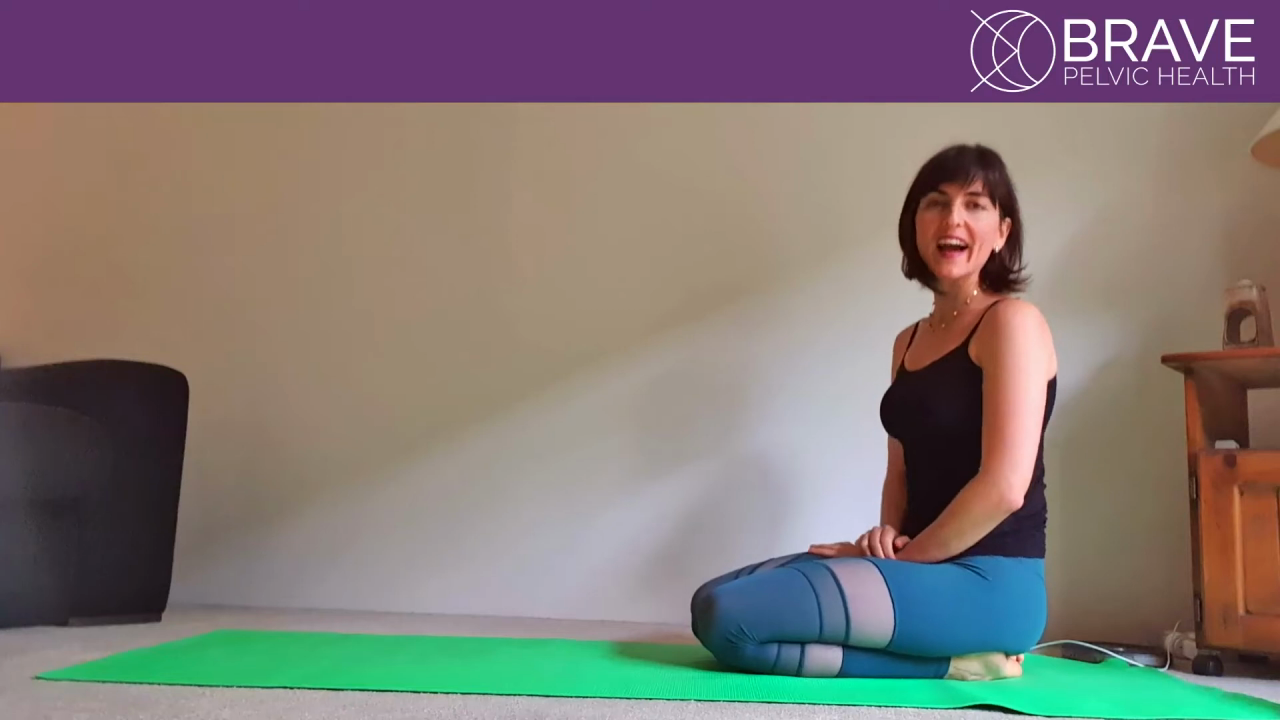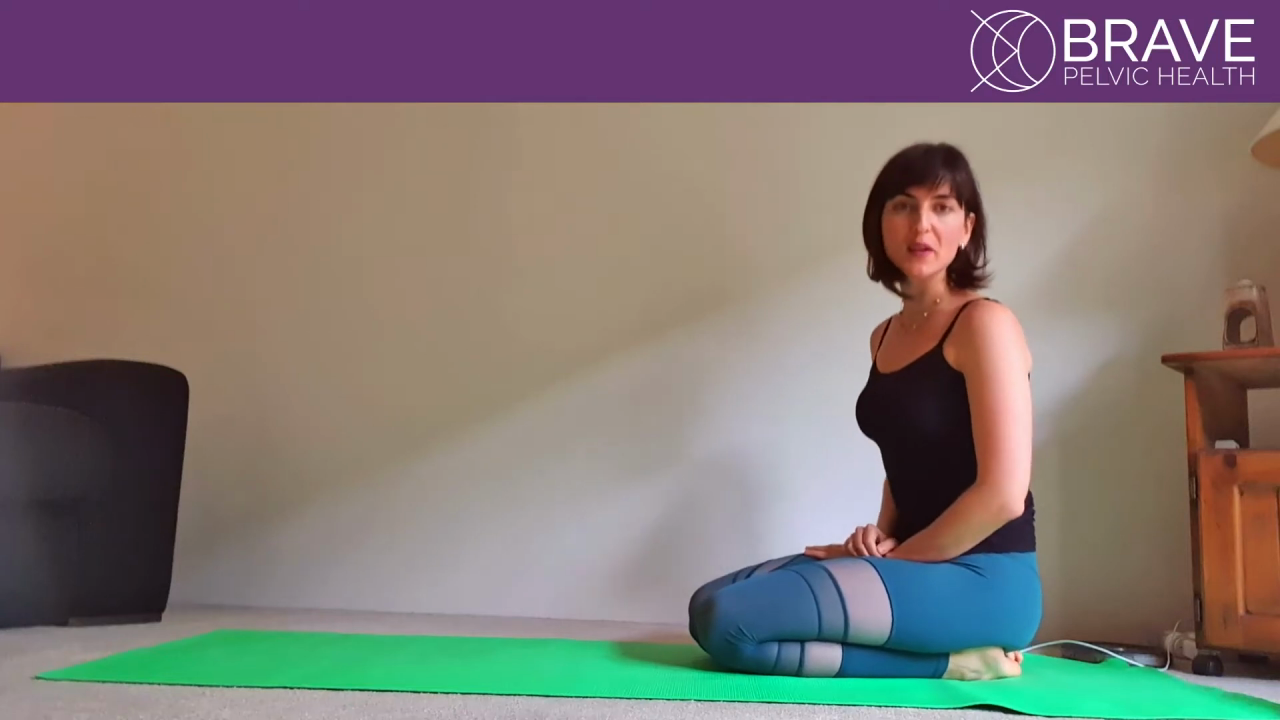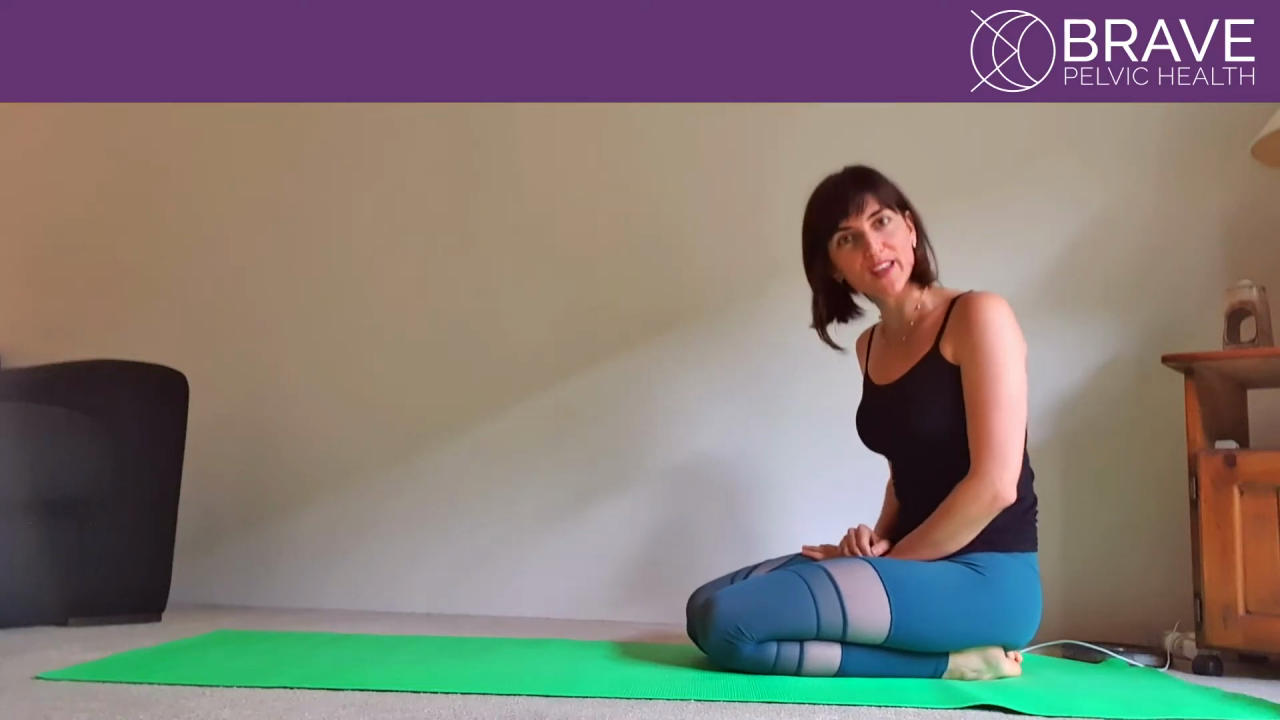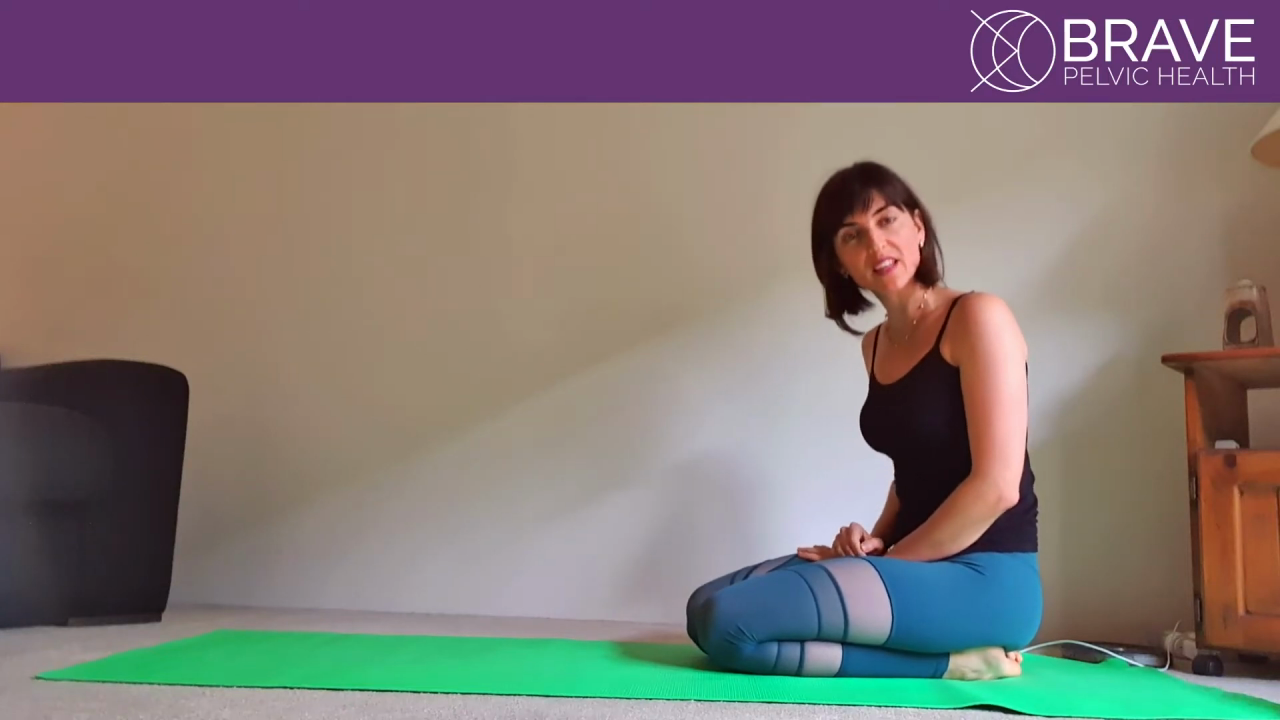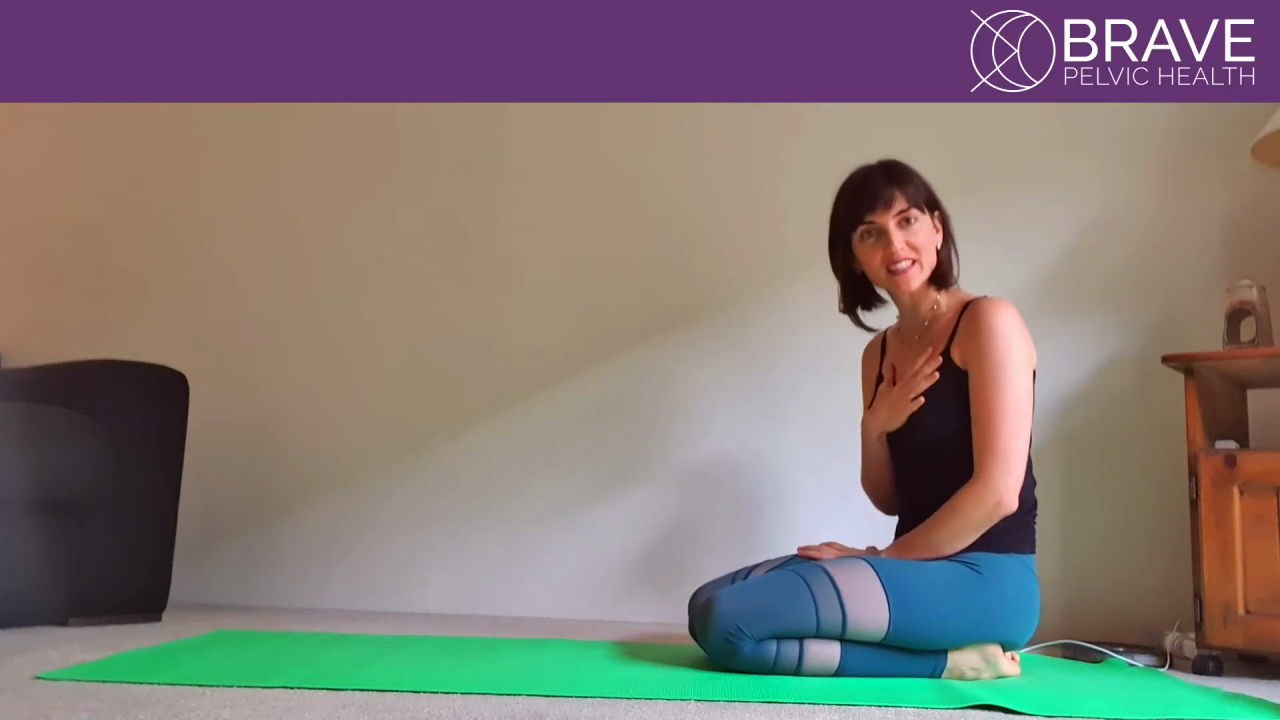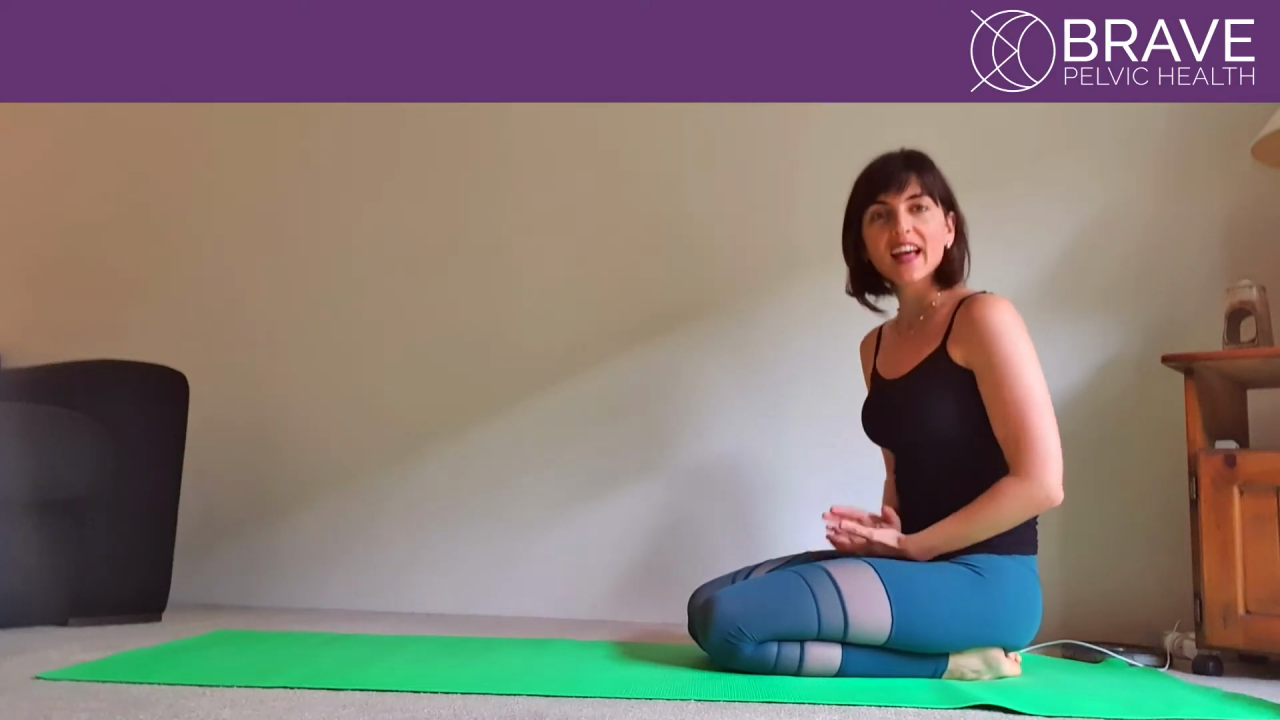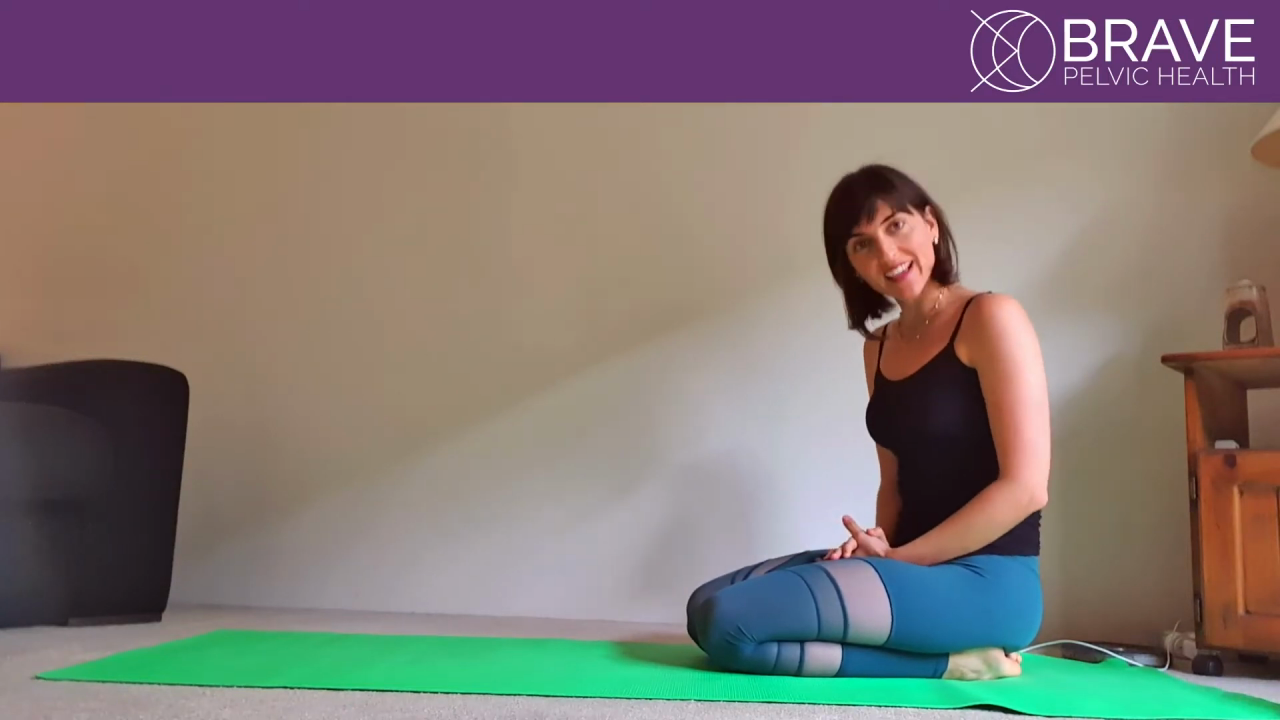
dt=0.7s
person 1, frame 1
left shoulder: (1012, 321)
right shoulder: (909, 341)
left elbow: (1004, 487)
left wrist: (901, 557)
right wrist: (888, 537)
left hip: (990, 585)
right hip: (931, 568)
left knee: (731, 620)
right knee: (714, 606)
left ankle: (956, 658)
person 1, frame 2
left shoulder: (984, 324)
right shoulder: (885, 337)
left elbow: (1003, 494)
left wrist: (895, 558)
right wrist: (882, 539)
left hip: (983, 581)
right hip: (920, 565)
left knee: (730, 622)
right knee: (710, 608)
left ankle: (957, 658)
person 1, frame 3
left shoulder: (979, 316)
right shoulder: (870, 346)
left elbow: (994, 485)
left wrist: (892, 560)
right wrist: (879, 541)
left hip: (984, 580)
right hip: (919, 565)
left knee: (729, 623)
right knee: (708, 610)
left ankle: (952, 659)
person 1, frame 4
left shoulder: (978, 317)
right shoulder: (876, 344)
left elbow: (997, 485)
left wrist: (891, 559)
right wrist: (877, 540)
left hip: (984, 581)
right hip: (921, 567)
left knee: (730, 623)
right knee: (708, 607)
left ankle: (954, 658)
person 1, frame 5
left shoulder: (988, 321)
right shoulder: (879, 352)
left elbow: (997, 492)
left wrist: (882, 558)
right wrist: (874, 428)
left hip: (983, 581)
right hip: (920, 570)
left knee: (730, 622)
right knee: (709, 608)
left ankle: (949, 657)
person 1, frame 6
left shoulder: (984, 318)
right shoulder: (876, 345)
left elbow: (1041, 483)
left wrist: (910, 545)
right wrist: (883, 529)
left hip: (985, 583)
right hip: (916, 569)
left knee: (730, 622)
right knee: (708, 607)
left ankle: (952, 656)
person 1, frame 7
left shoulder: (992, 318)
right shoulder: (880, 347)
left elbow: (1025, 487)
left wrist: (896, 558)
right wrist: (878, 547)
left hip: (985, 583)
right hip: (918, 568)
left knee: (731, 624)
right knee: (709, 608)
left ankle: (950, 658)
